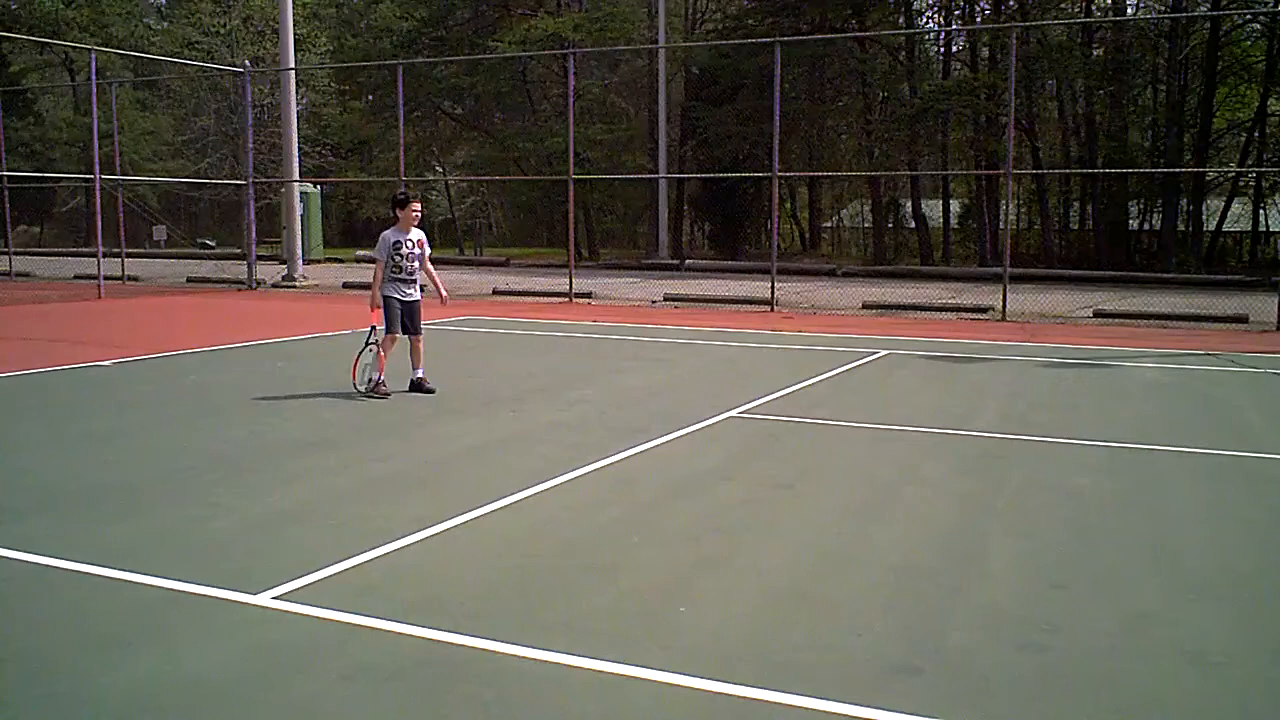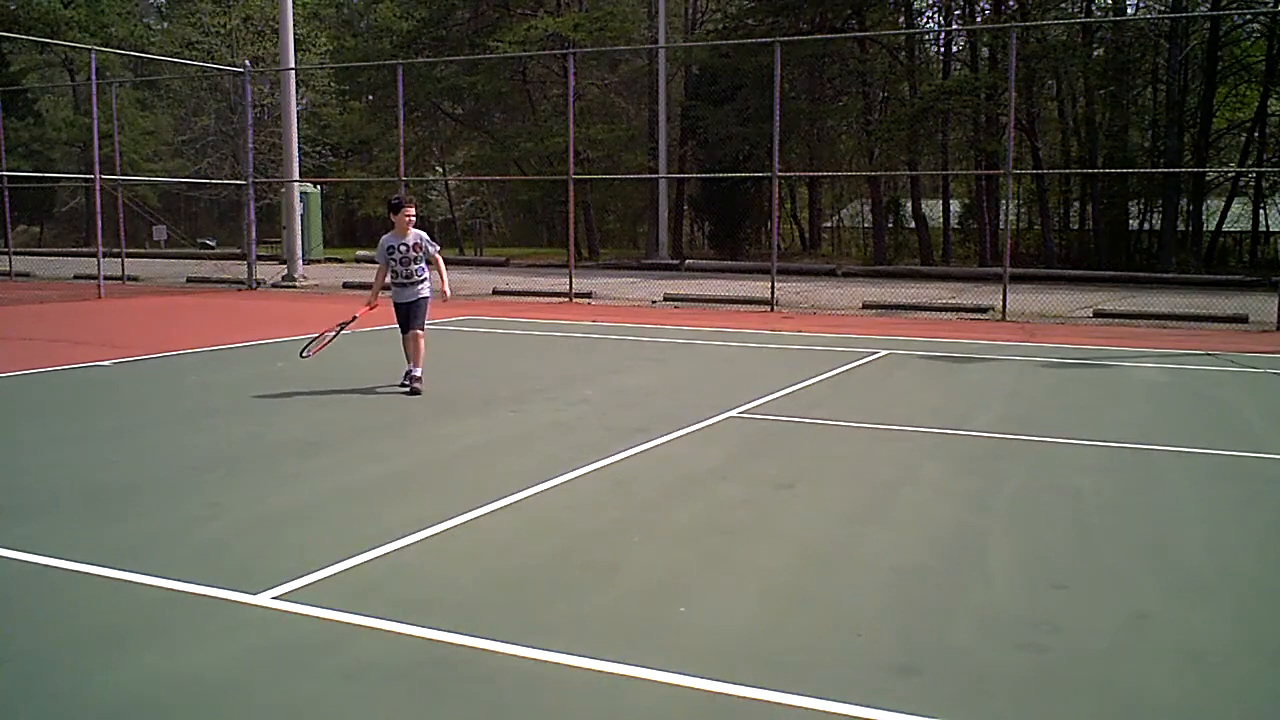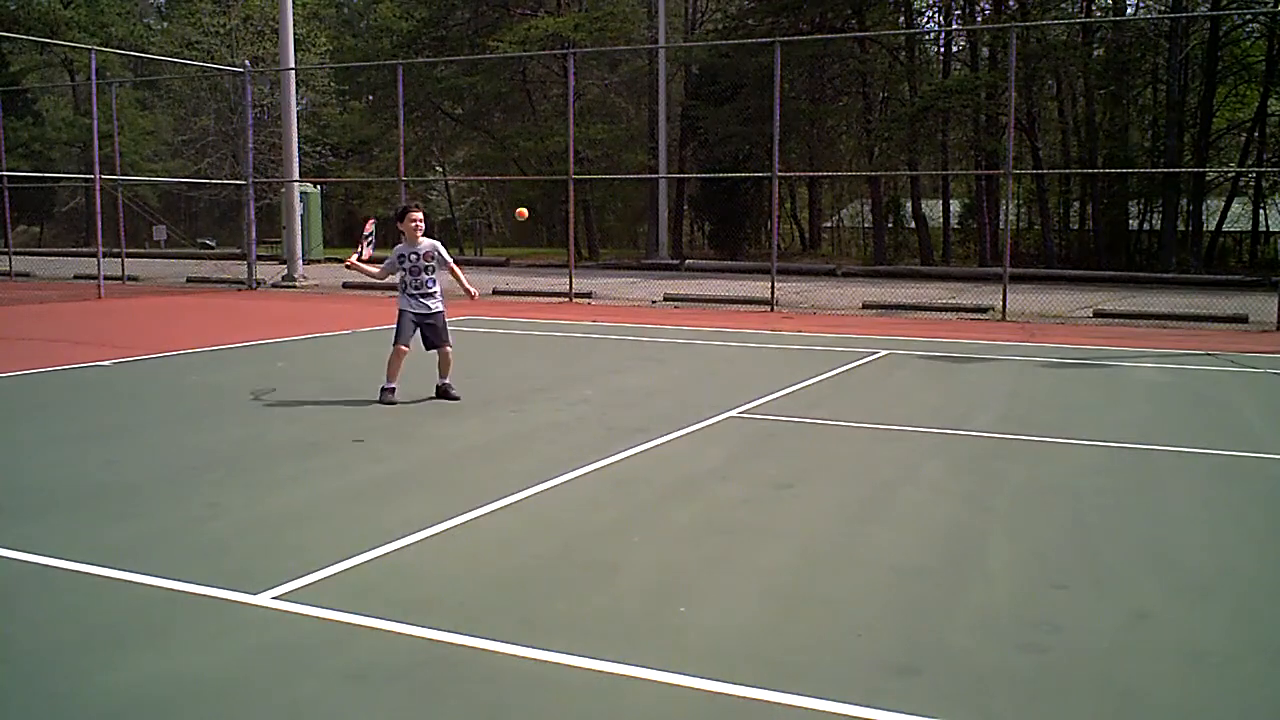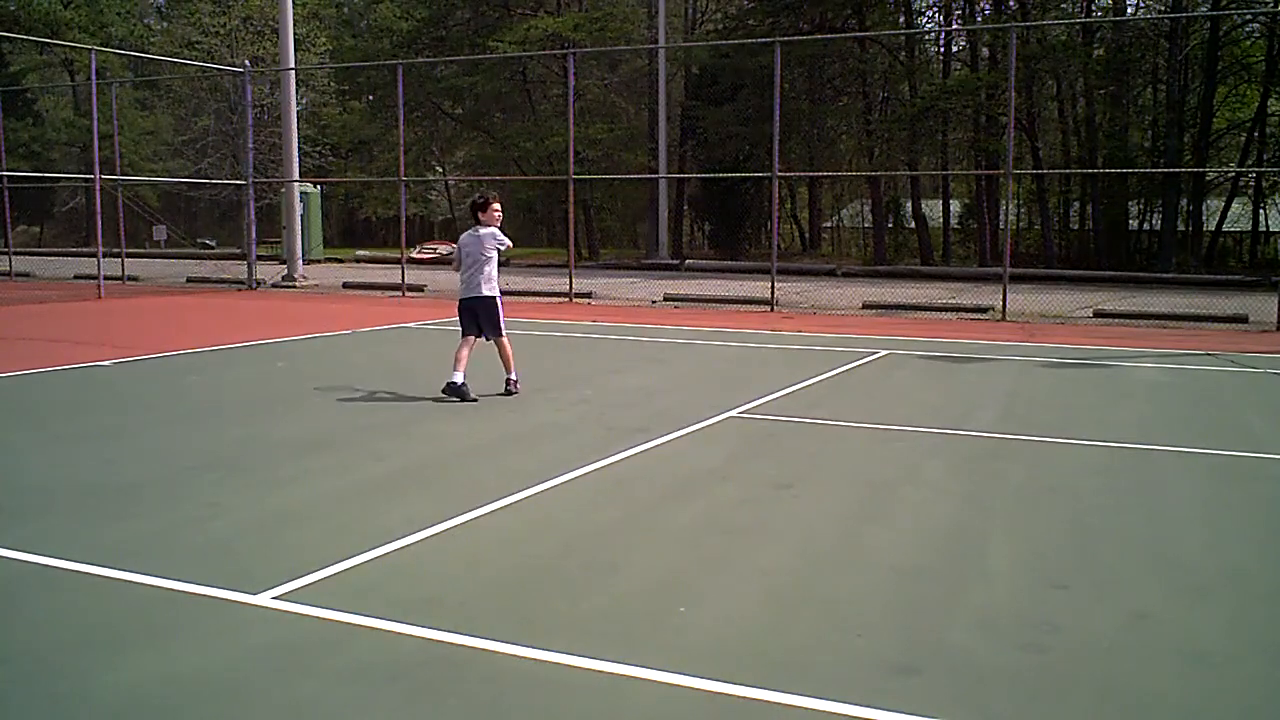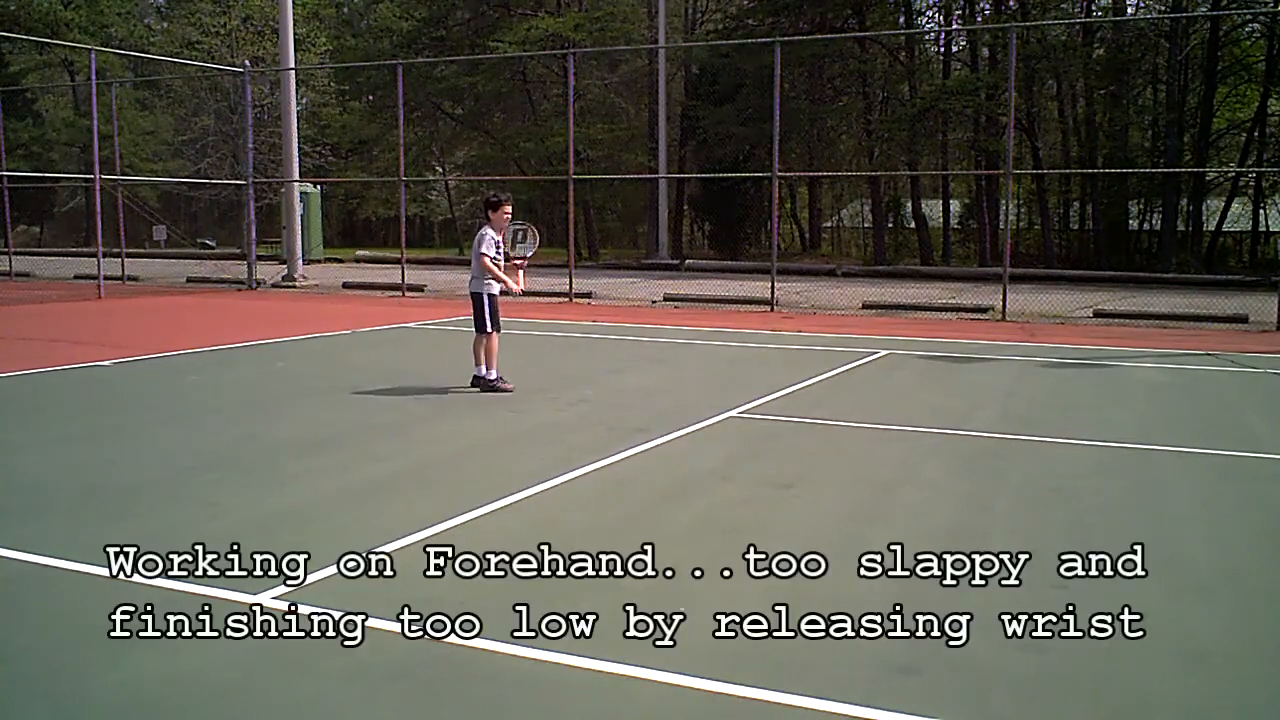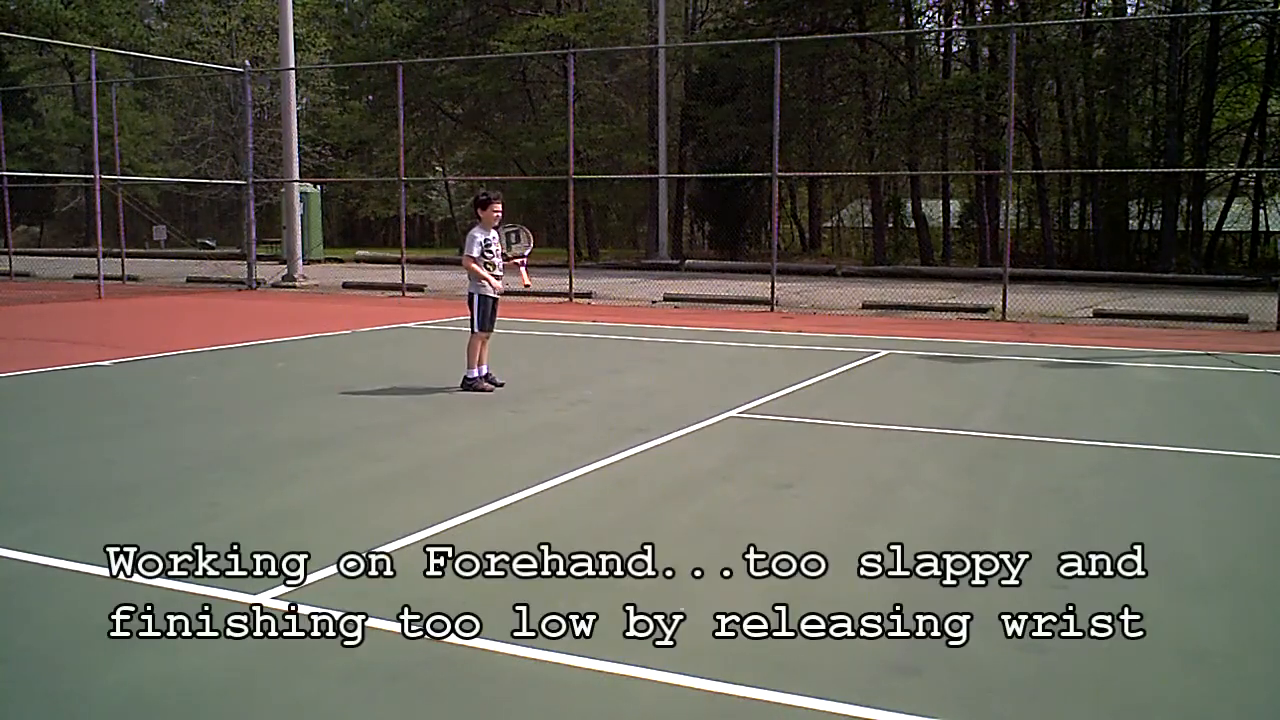
dt=0.7s
person 1, frame 1
left shoulder: (420, 236)
right shoulder: (387, 237)
left elbow: (426, 265)
right elbow: (379, 268)
left wrist: (440, 287)
right wrist: (375, 294)
left hip: (413, 294)
right hip: (392, 293)
left knee: (416, 337)
right knee: (392, 335)
left ankle: (418, 378)
right ankle: (378, 378)
person 1, frame 2
left shoulder: (420, 237)
right shoulder: (386, 241)
left elbow: (437, 259)
right elbow: (382, 270)
left wrist: (445, 284)
right wrist: (374, 295)
left hip: (420, 293)
right hip: (399, 296)
left knee: (417, 332)
right knee: (406, 334)
left ankle: (416, 376)
right ankle: (411, 369)
person 1, frame 3
left shoulder: (434, 246)
right shoulder: (398, 251)
left elbow: (452, 268)
right elbow: (382, 273)
left wrist: (466, 286)
right wrist: (357, 265)
left hip: (433, 307)
right hip: (408, 307)
left knee: (445, 350)
right knee: (400, 348)
left ankle: (443, 384)
right ankle: (388, 387)
person 1, frame 4
left shoulder: (464, 237)
right shoulder: (493, 233)
left elbow: (456, 267)
right elbow: (509, 245)
left hip: (466, 295)
right hip: (487, 293)
left knee: (469, 338)
right knee: (500, 338)
left ankle: (456, 382)
right ankle: (511, 380)
person 1, frame 5
left shoulder: (495, 234)
right shoulder: (488, 235)
right elbow: (484, 262)
left wrist: (509, 265)
right wrist: (507, 280)
left hip: (482, 290)
right hip: (484, 289)
left knee: (483, 333)
right knee: (492, 332)
left ankle: (480, 374)
right ankle: (491, 378)
person 1, frame 6
left shoulder: (494, 234)
right shoulder: (476, 235)
right elbow: (468, 263)
right wrist: (490, 279)
left hip: (492, 292)
right hip: (479, 291)
left knee: (485, 333)
right knee: (478, 333)
left ankle: (483, 373)
right ankle: (470, 377)
